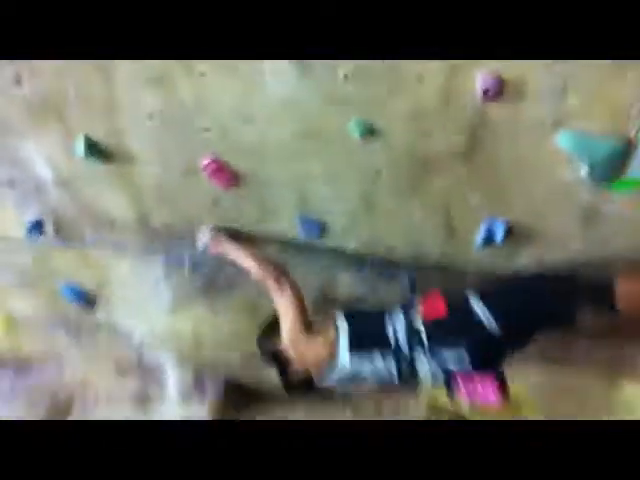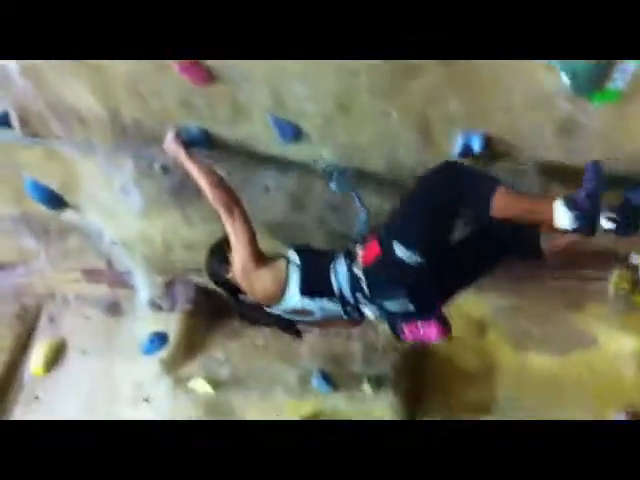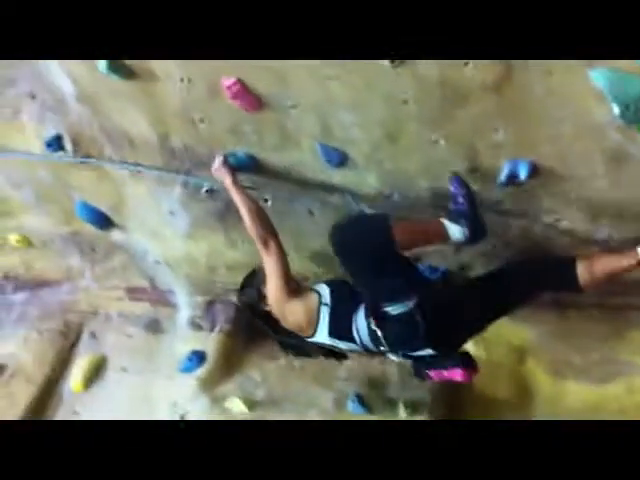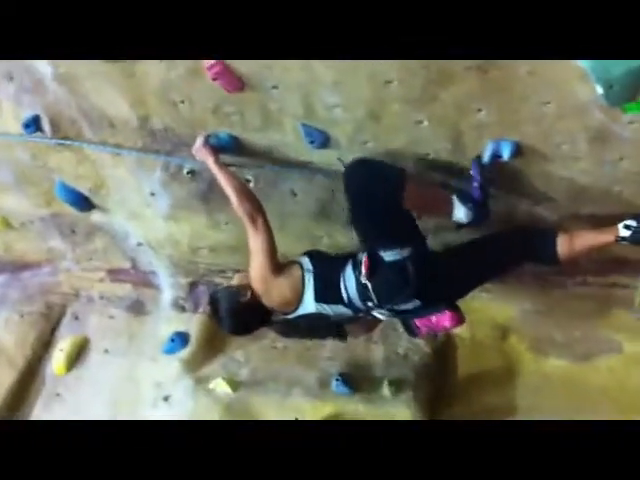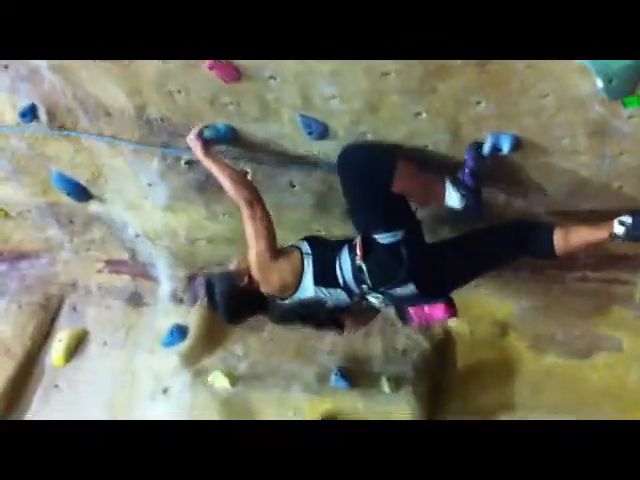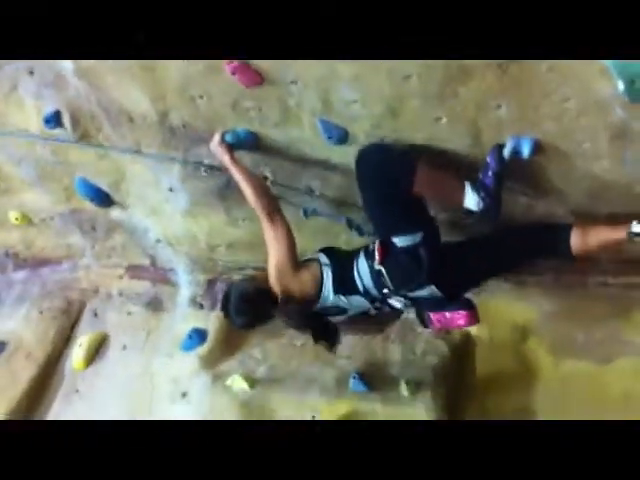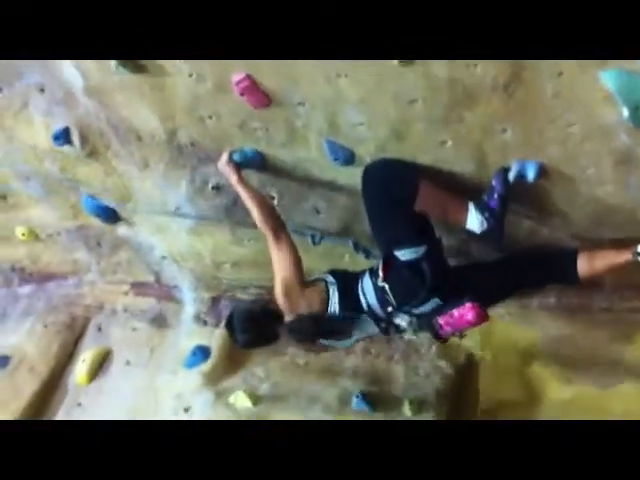
dt=0.4s
person 1, frame 1
left shoulder: (314, 367)
right shoulder: (305, 346)
right elbow: (277, 280)
right wrist: (224, 244)
left hip: (441, 362)
left knee: (537, 310)
right knee: (559, 291)
person 1, frame 2
left shoulder: (269, 296)
right shoulder: (254, 276)
right elbow: (230, 207)
right wrist: (184, 155)
left hip: (391, 301)
right hip: (384, 273)
left knee: (502, 236)
right knee: (450, 178)
left ankle: (592, 222)
right ankle: (566, 213)
person 1, frame 3
left shoulder: (310, 315)
right shoulder: (289, 307)
right elbow: (266, 240)
right wrist: (230, 181)
left hip: (419, 330)
right hip: (407, 323)
left knee: (537, 269)
right knee: (352, 232)
right ankle: (456, 226)
person 1, frame 4
left shoulder: (285, 311)
right shoulder: (269, 284)
left elbow: (364, 317)
right elbow: (253, 216)
right wrist: (212, 160)
left hip: (395, 294)
right hip: (394, 276)
left knee: (521, 241)
right knee: (362, 174)
right ankle: (462, 207)
person 1, frame 5
left shoulder: (281, 299)
right shoulder: (268, 272)
left elbow: (357, 315)
right elbow: (250, 202)
right wrist: (204, 154)
left hip: (392, 282)
right hip: (389, 260)
left knee: (519, 234)
right knee: (358, 158)
right ankle: (456, 194)
person 1, frame 6
left shoulder: (297, 305)
right shoulder: (285, 278)
right elbow: (269, 212)
right wrist: (228, 159)
left hip: (411, 281)
right hip: (407, 264)
right knee: (376, 159)
right ankle: (474, 196)
person 1, frame 7
left shoulder: (310, 331)
right shoulder: (290, 296)
right elbow: (275, 231)
right wrist: (236, 178)
left hip: (411, 299)
right hip: (410, 280)
right knee: (381, 175)
right ankle: (478, 219)
